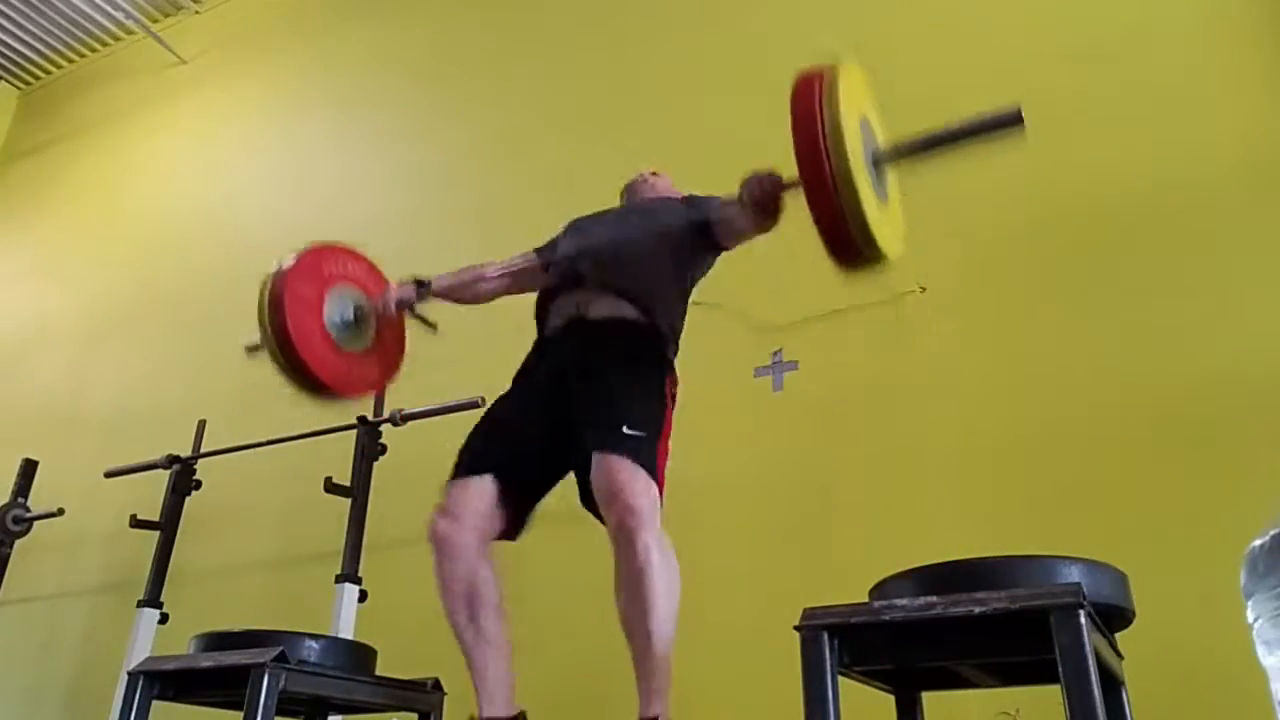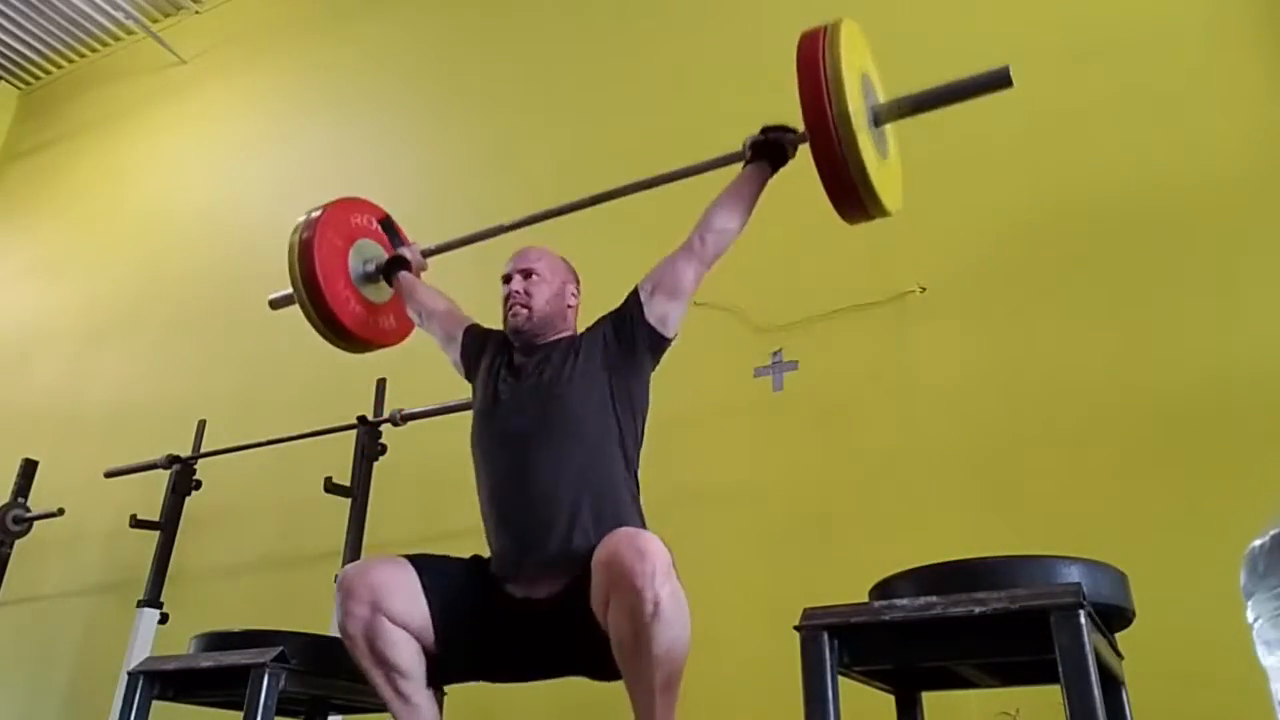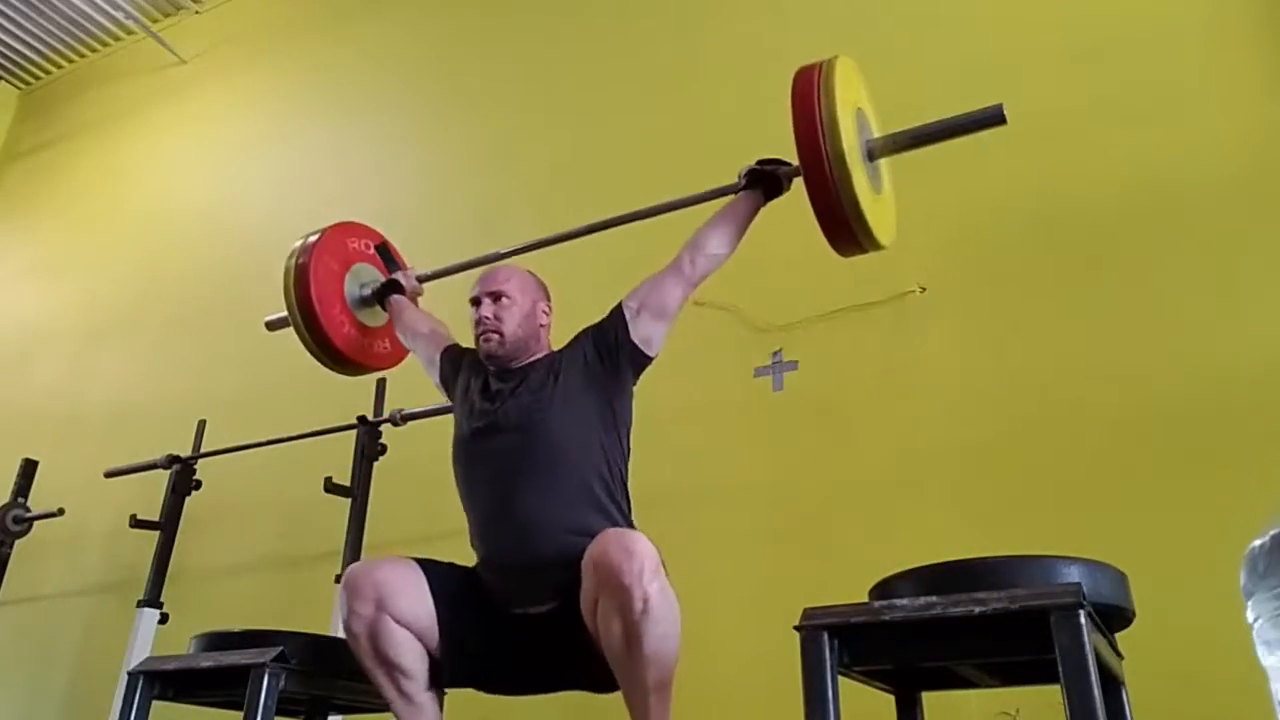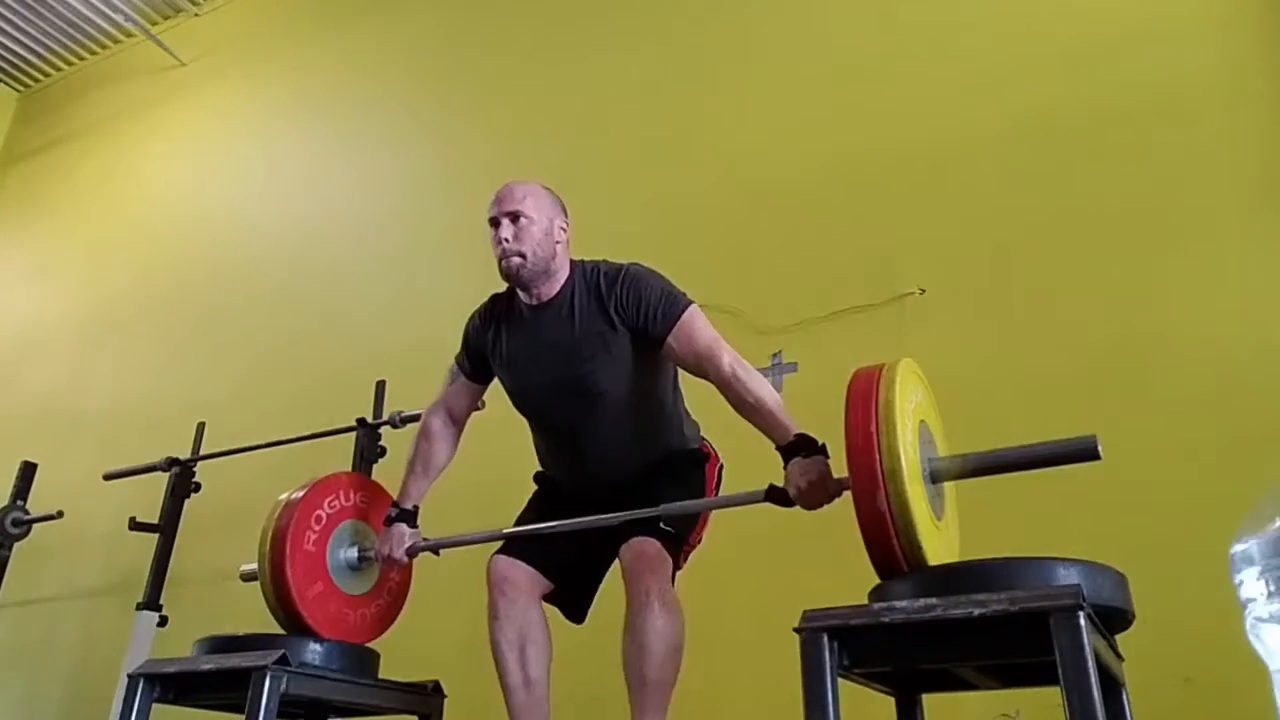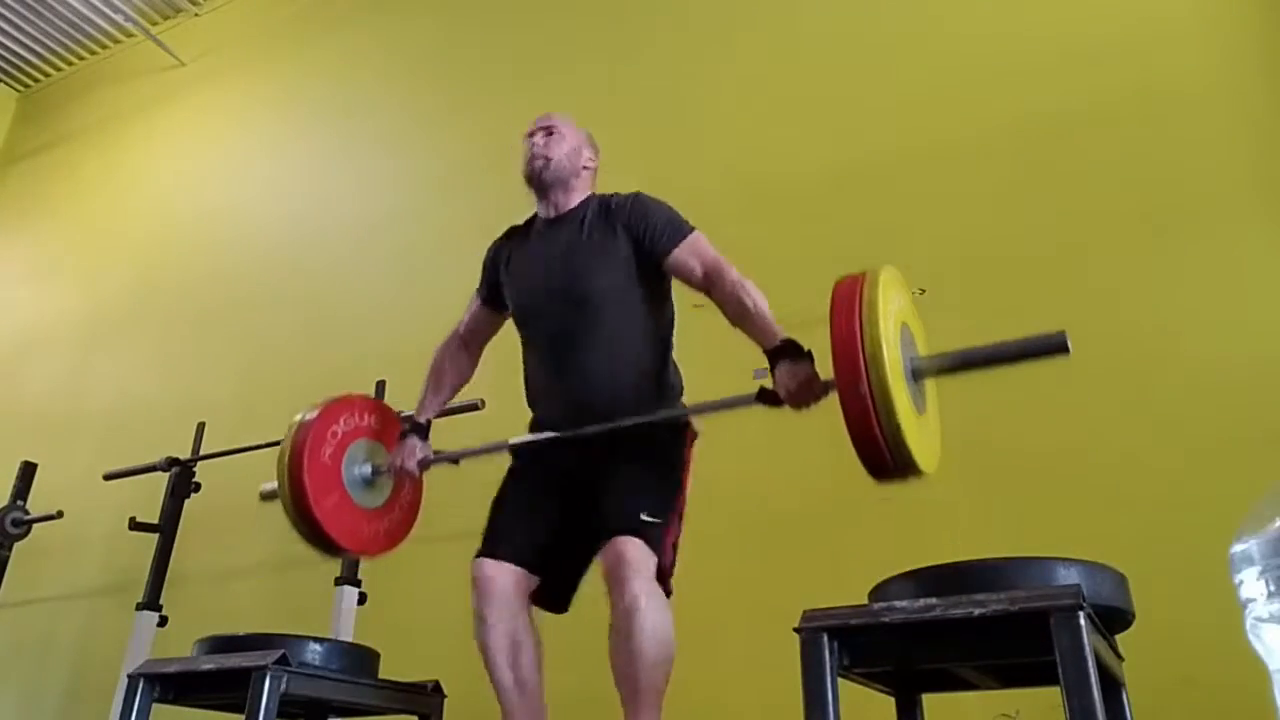
dt=0.4s
person 1, frame 1
left shoulder: (690, 215)
right shoulder: (580, 229)
left elbow: (743, 219)
right elbow: (501, 275)
left wrist: (761, 199)
right wrist: (426, 288)
left hip: (626, 357)
right hip: (549, 366)
left knee: (632, 513)
right knee: (456, 528)
person 1, frame 2
left shoulder: (614, 348)
right shoulder: (490, 359)
left elbow: (699, 250)
right elbow: (437, 317)
left wrist: (760, 165)
left hip: (606, 604)
right hip: (506, 604)
left knee: (637, 561)
right knee: (364, 589)
person 1, frame 3
left shoulder: (594, 363)
right shoulder: (467, 378)
left elbow: (685, 273)
right elbow: (422, 336)
left wrist: (756, 194)
left hip: (599, 615)
left knee: (625, 560)
right knee: (367, 587)
person 1, frame 4
left shoulder: (624, 289)
right shoulder: (489, 326)
left elbow: (721, 365)
right elbow: (445, 418)
left wrist: (798, 450)
right wrist: (404, 513)
left hip: (666, 470)
right hip: (572, 485)
left knee: (645, 569)
right knee: (508, 577)
person 1, frame 5
left shoulder: (630, 216)
right shoulder: (508, 251)
left elbow: (717, 276)
right elbow: (464, 341)
left wrist: (783, 353)
right wrist: (418, 427)
left hip: (643, 431)
right hip: (554, 443)
left knee: (630, 567)
right knee: (494, 580)
